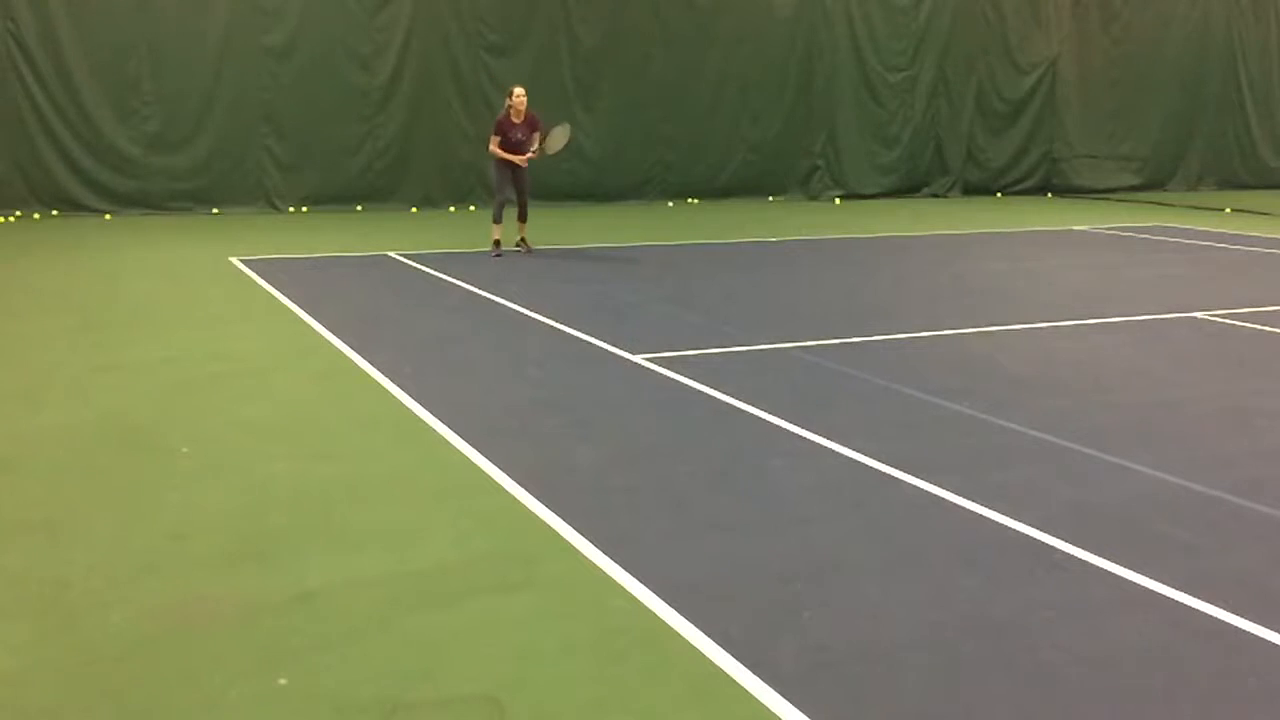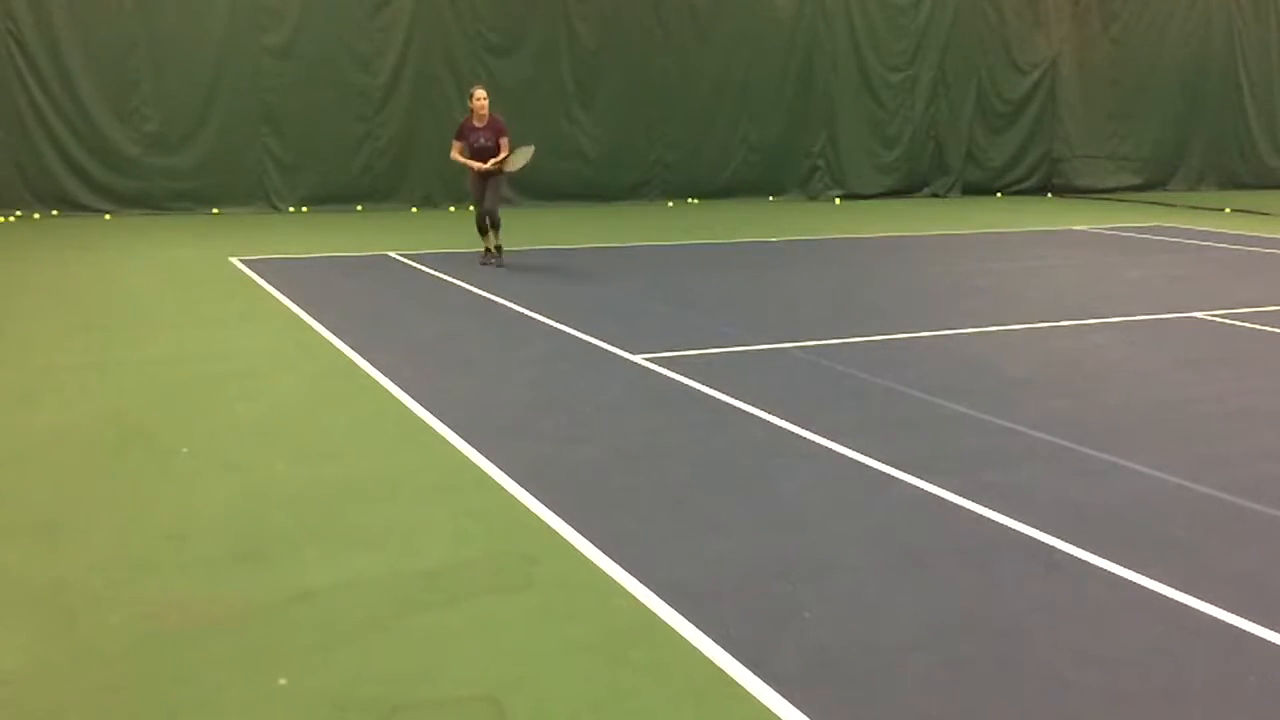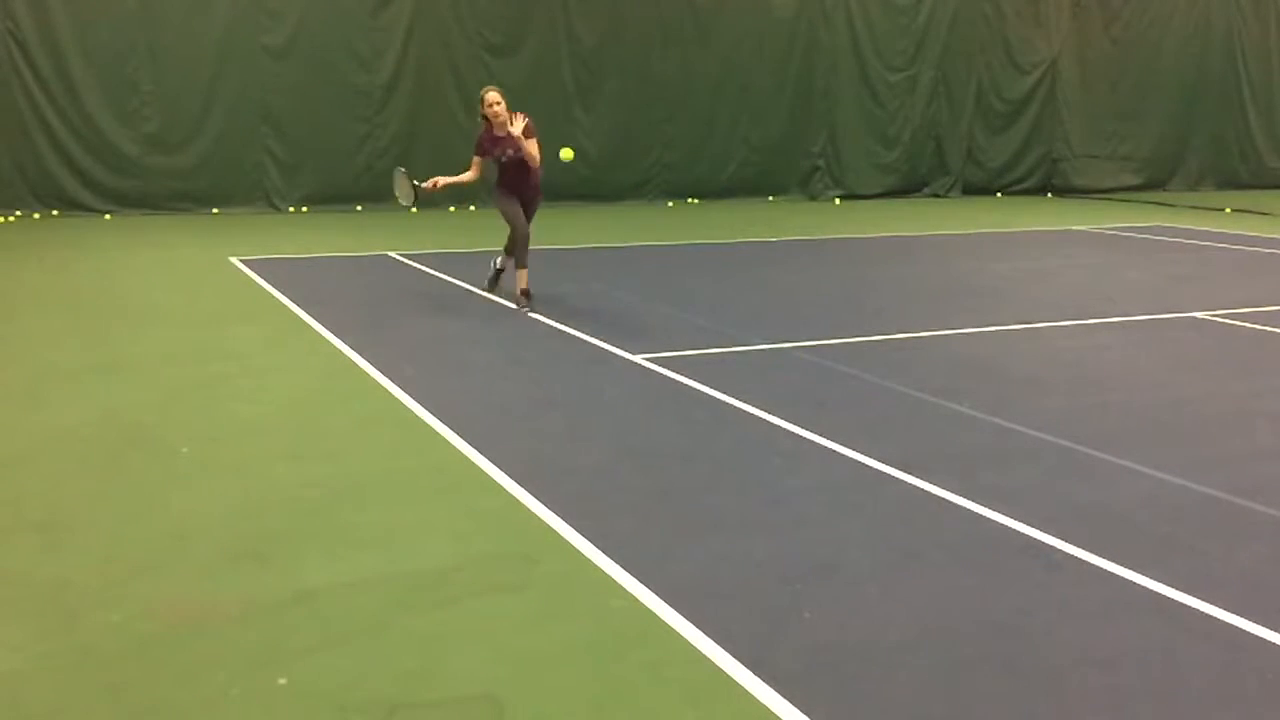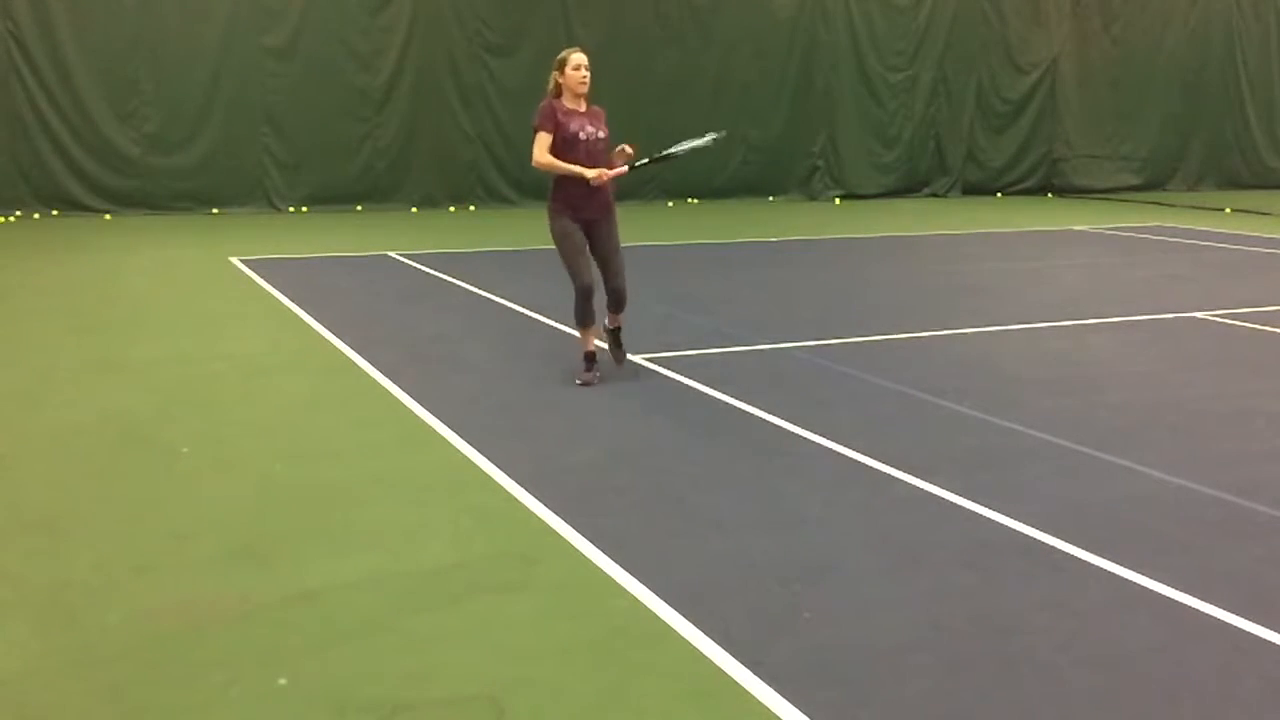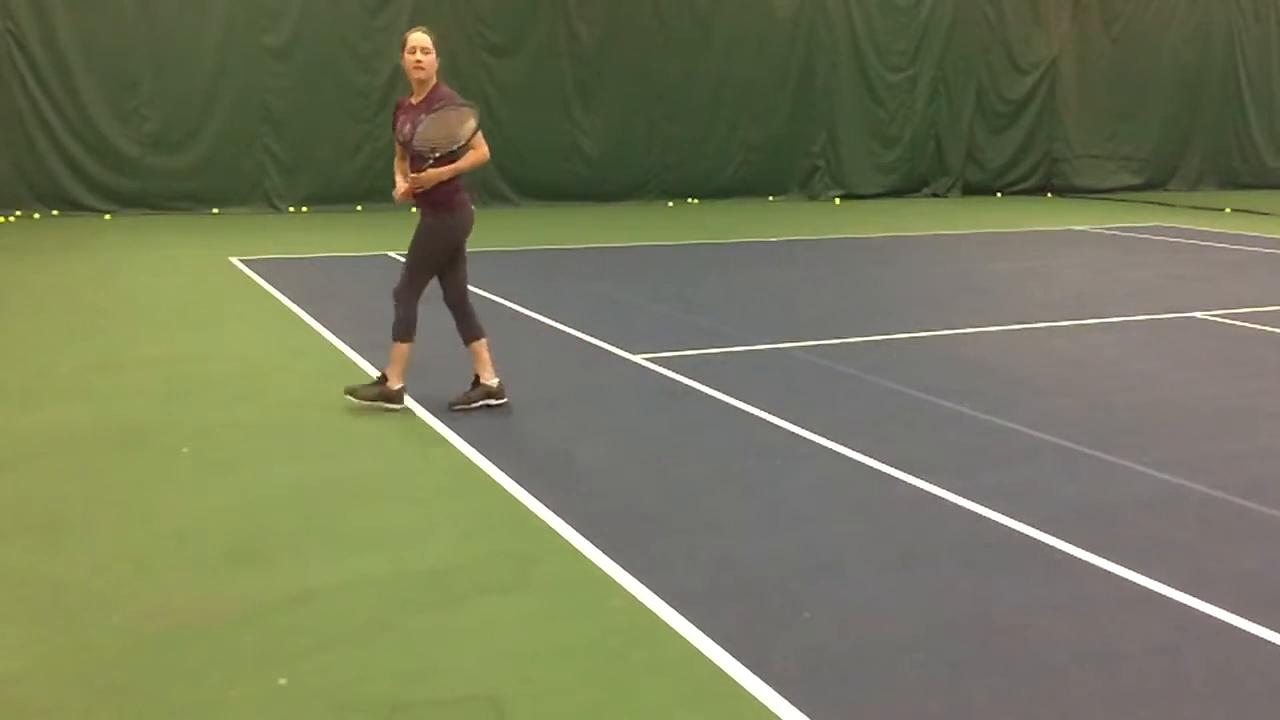
dt=1s
person 1, frame 1
left shoulder: (533, 119)
right shoulder: (502, 120)
left elbow: (536, 143)
right elbow: (492, 148)
left wrist: (533, 152)
right wrist: (513, 158)
left hip: (522, 162)
right hip: (503, 162)
left knee: (523, 200)
right knee: (500, 198)
left ankle: (521, 239)
right ankle: (496, 242)
person 1, frame 2
left shoulder: (498, 123)
right shoulder: (464, 126)
left elbow: (505, 152)
right elbow: (454, 154)
left wrist: (495, 161)
right wrist: (471, 163)
left hip: (496, 172)
right hip: (476, 173)
left knee: (490, 208)
right knee: (480, 213)
left ankle: (497, 245)
right ankle: (488, 249)
person 1, frame 3
left shoulder: (524, 125)
right shoulder: (484, 137)
left elbow: (535, 162)
right elbow: (474, 173)
left wrist: (519, 137)
right wrist: (446, 180)
left hip: (531, 191)
right hip: (506, 192)
left knee: (518, 239)
right knee: (522, 233)
left ankle: (499, 265)
right ankle: (523, 291)
person 1, frame 4
left shoulder: (598, 114)
right shoulder: (550, 110)
right elbow: (540, 158)
left wrist: (620, 157)
right wrist: (583, 172)
left hip: (602, 210)
right hip: (566, 213)
left knee: (616, 288)
right knee: (584, 284)
left ankle: (613, 326)
right ankle: (589, 355)
person 1, frame 5
left shoulder: (446, 100)
right shoulder: (404, 106)
left elbow: (481, 153)
right elbow: (402, 157)
left wrist: (439, 175)
right wrist: (402, 182)
left hip: (447, 213)
right hip: (436, 213)
left knee: (405, 294)
right knee: (456, 297)
left ankle: (392, 385)
right ankle: (489, 383)
